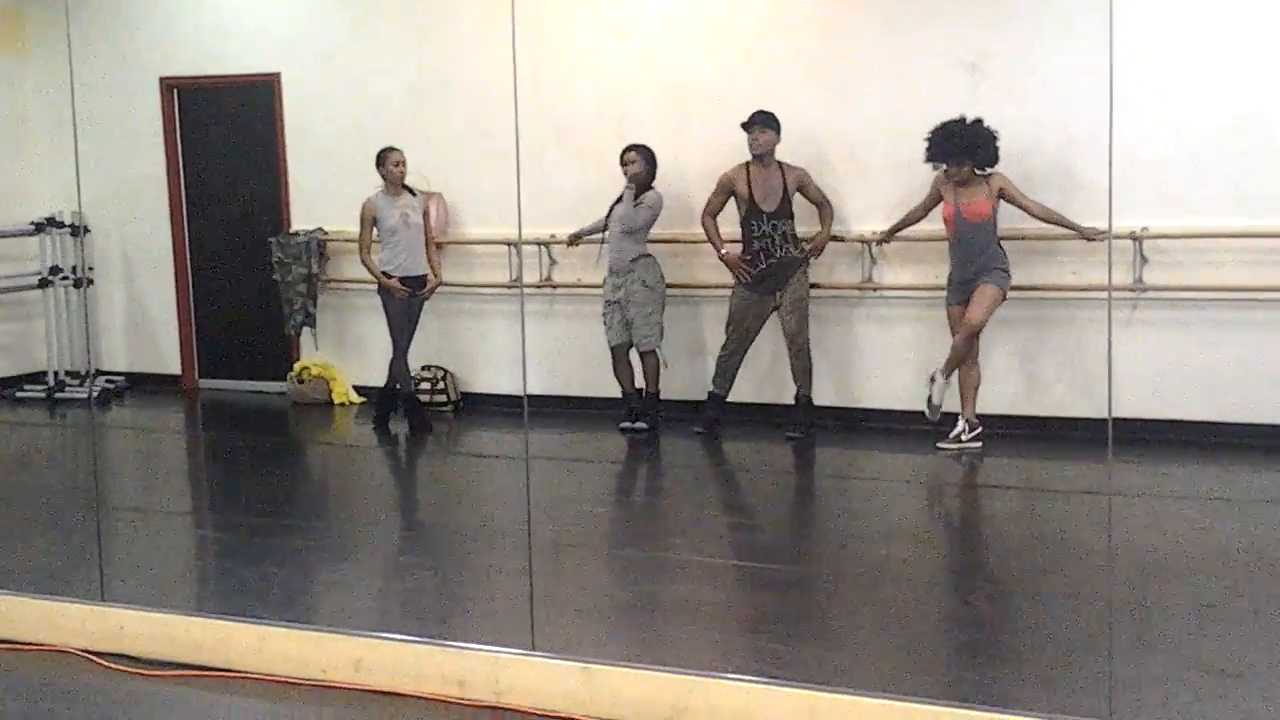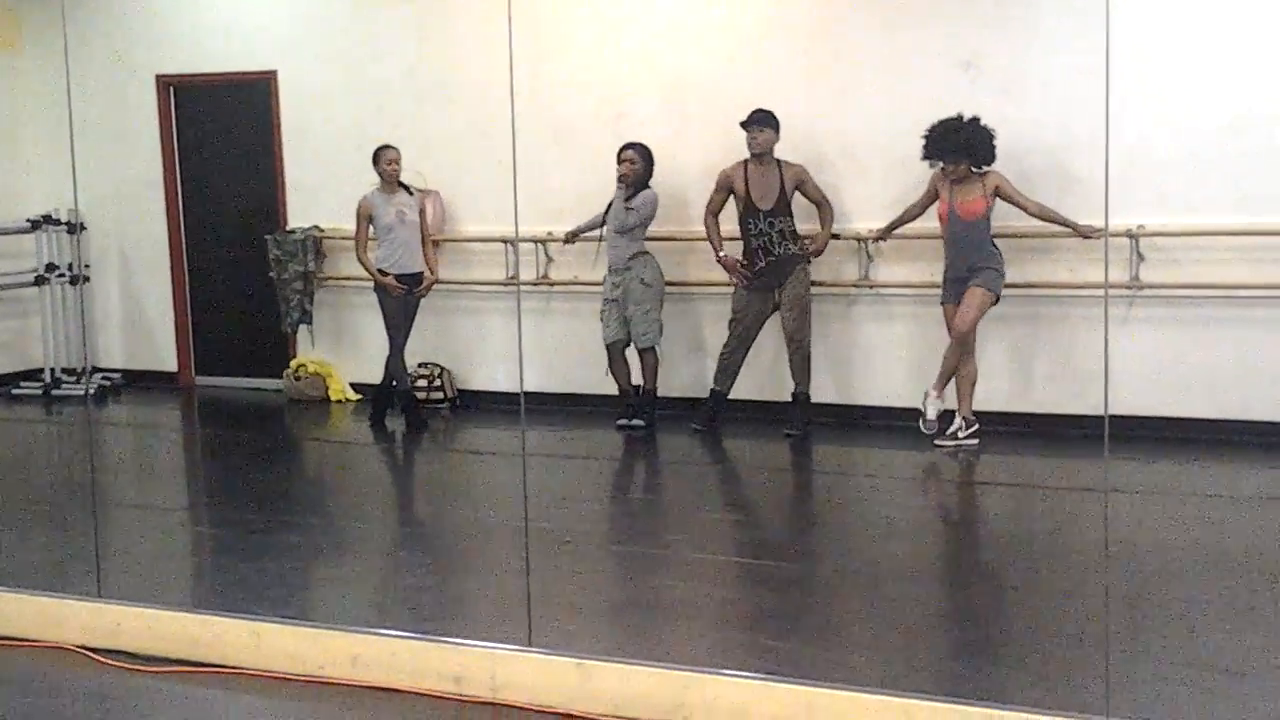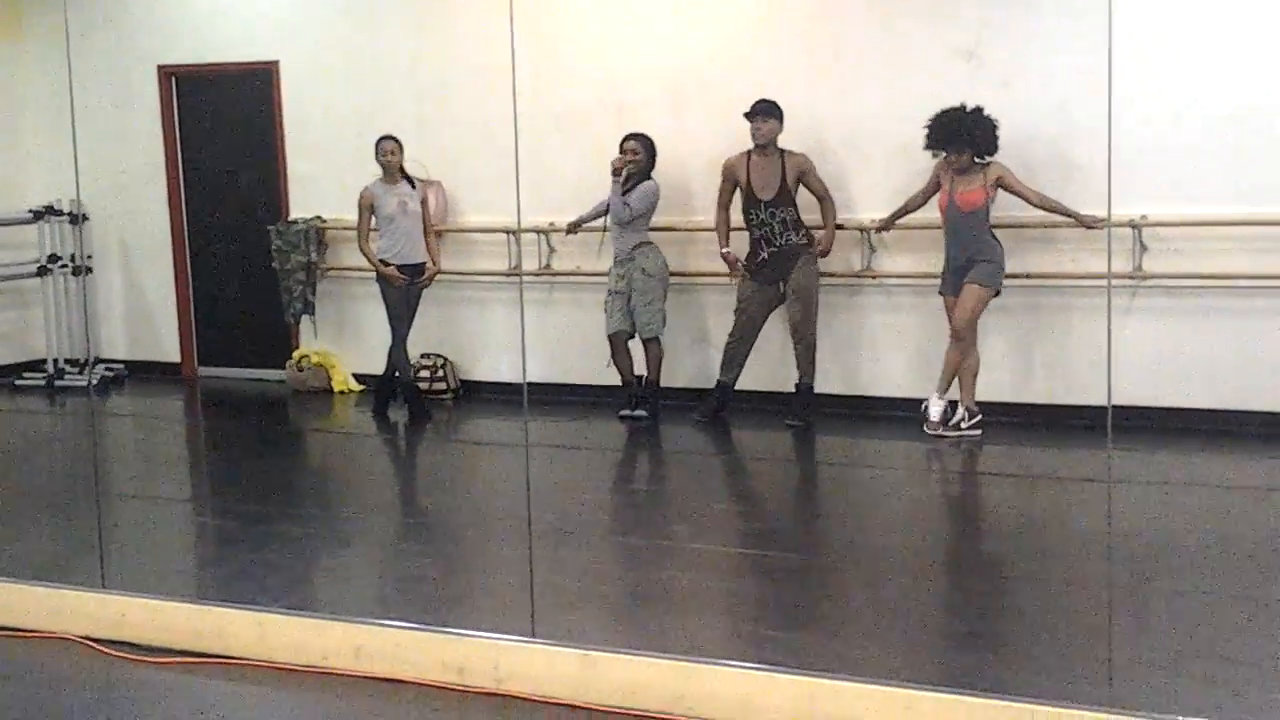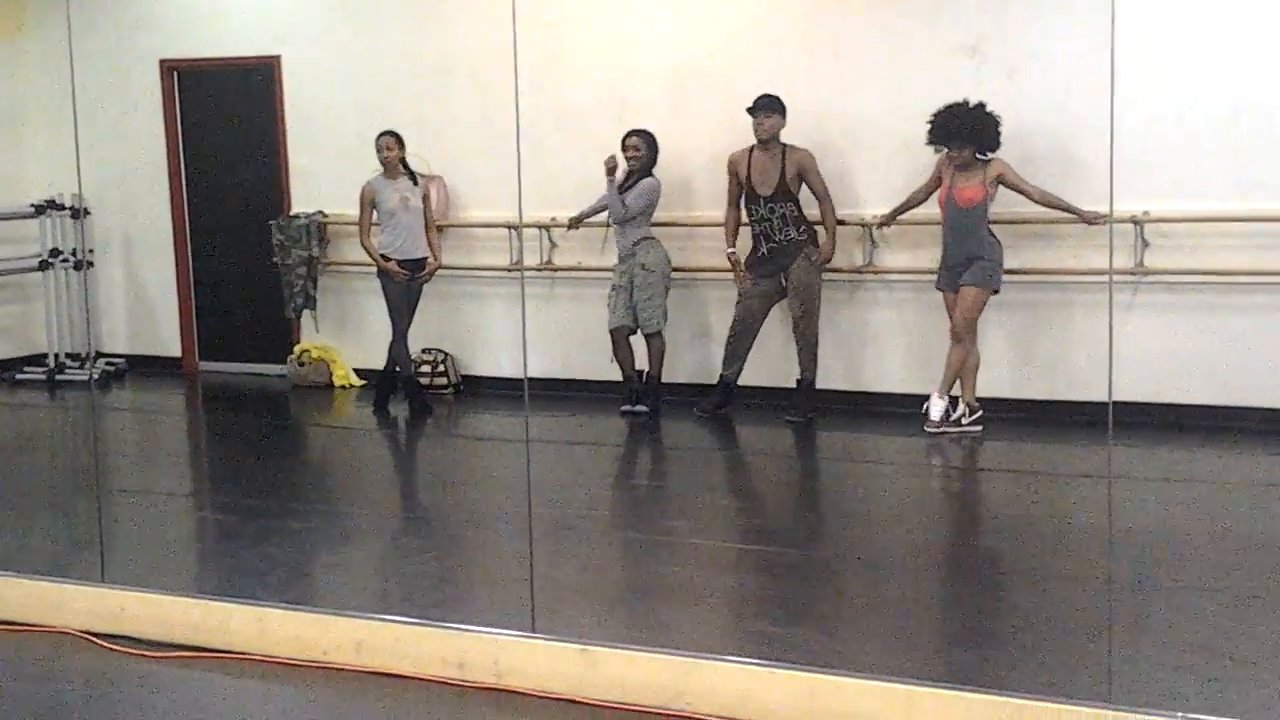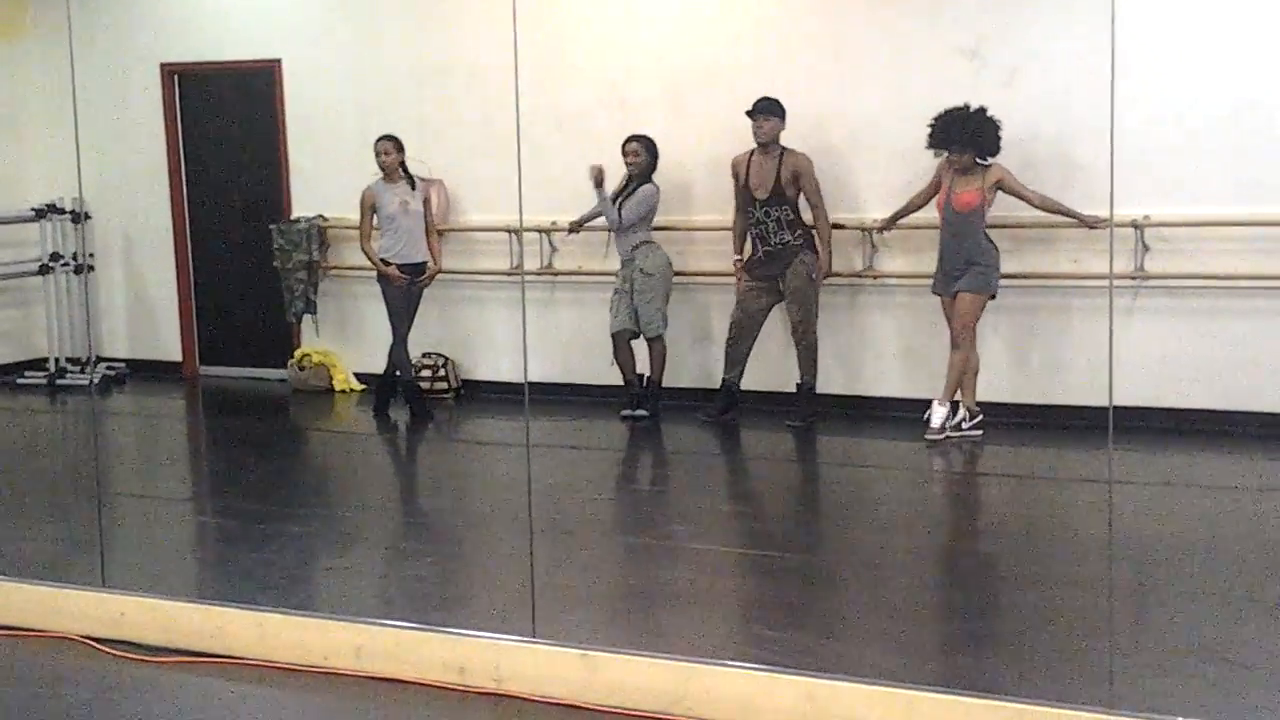
dt=0.1s
person 1, frame 1
left shoulder: (994, 183)
right shoulder: (943, 182)
left elbow: (1034, 208)
right elbow: (921, 210)
left wrist: (1079, 229)
right wrist: (890, 232)
left hip: (991, 269)
right hip: (959, 275)
left knee: (973, 322)
right knee: (968, 347)
left ankle: (941, 377)
right ankle: (969, 425)
person 1, frame 2
left shoulder: (990, 181)
right shoulder: (940, 180)
left elbow: (1030, 207)
right elbow: (918, 208)
left wrist: (1075, 227)
right wrist: (887, 229)
left hip: (985, 268)
right hip: (954, 273)
left knee: (961, 328)
right knee: (963, 346)
left ankle: (935, 394)
right ankle: (965, 422)
person 1, frame 3
left shoulder: (992, 172)
right shoulder: (943, 169)
left elbow: (1033, 197)
right elbow: (921, 197)
left wrist: (1078, 216)
right wrist: (890, 219)
left hip: (983, 261)
right hip: (954, 264)
left knee: (961, 329)
right knee: (964, 337)
left ankle: (939, 399)
right ankle: (968, 413)
person 1, frame 4
left shoulder: (993, 168)
right shoulder: (945, 165)
left elbow: (1034, 193)
right elbow: (923, 193)
left wrist: (1079, 213)
right wrist: (892, 215)
left hip: (981, 259)
right hip: (952, 261)
left knee: (961, 330)
right knee: (964, 335)
left ankle: (940, 399)
right ankle: (969, 408)
person 1, frame 5
left shoulder: (992, 174)
right shoulder: (945, 169)
left elbow: (1034, 198)
right elbow: (923, 196)
left wrist: (1079, 217)
right wrist: (892, 219)
left hip: (978, 265)
right hip: (949, 266)
left knee: (961, 338)
right knee: (964, 340)
left ankle: (942, 408)
right ankle: (969, 413)
person 2, frame 1
left shoulder: (795, 175)
right shoulder: (733, 178)
left elbow: (824, 204)
right elbow: (708, 216)
left wrist: (824, 234)
right wrist: (723, 252)
left hip: (792, 270)
right hip: (752, 272)
left knee: (797, 338)
right knee: (735, 341)
left ankle: (803, 408)
right ankle: (714, 405)
person 2, frame 2
left shoulder: (794, 173)
right shoulder: (731, 176)
left elbow: (823, 204)
right elbow: (710, 215)
left wrist: (825, 236)
right wrist: (721, 255)
left hip: (793, 267)
right hip: (752, 270)
left knee: (797, 336)
right knee: (737, 339)
left ankle: (800, 405)
right ankle: (715, 402)
person 2, frame 3
left shoulder: (797, 163)
right shoulder: (734, 165)
left elbow: (824, 199)
right elbow: (723, 209)
left wrist: (828, 236)
right wrist: (725, 249)
left hip: (799, 257)
right hip: (759, 260)
left knee: (802, 327)
right knee: (742, 329)
left ankle: (804, 397)
right ankle: (721, 393)
person 2, frame 4
left shoulder: (799, 158)
right shoulder: (738, 161)
left elbow: (824, 199)
right elbow: (733, 206)
left wrist: (830, 241)
right wrist: (731, 250)
left hip: (801, 252)
right hip: (761, 256)
left knee: (804, 323)
right knee: (742, 323)
left ankle: (805, 393)
right ankle: (725, 389)
person 2, frame 5
left shoulder: (797, 163)
right shoulder: (740, 164)
left elbow: (817, 209)
left wrist: (825, 254)
right wrist: (738, 256)
left hip: (797, 256)
right hip: (760, 260)
left knee: (803, 328)
right knee: (740, 326)
left ankle: (806, 398)
right ankle: (728, 394)
person 3, frame 1
left shoulder: (419, 200)
right shoulder: (372, 205)
left elbow: (430, 243)
right elbow: (364, 252)
left wrist: (437, 276)
right wrist: (384, 280)
left hip: (419, 280)
right hip: (393, 282)
left knee: (403, 347)
right knee: (401, 346)
left ankle: (384, 406)
right ankle: (413, 410)
person 3, frame 2
left shoulder: (416, 198)
right shoulder: (369, 203)
left elbow: (426, 241)
right elbow: (361, 250)
left wrist: (433, 273)
right wrist: (380, 278)
left hip: (415, 278)
right hip: (389, 280)
left knee: (399, 344)
right knee: (397, 343)
left ankle: (381, 403)
right ankle: (410, 407)
person 3, frame 3
left shoulder: (418, 188)
right shoulder: (370, 194)
left elbow: (429, 231)
right elbow: (362, 240)
left wrist: (435, 263)
right wrist: (381, 269)
left hip: (417, 268)
right hip: (391, 270)
left knee: (401, 334)
right knee: (400, 334)
left ankle: (384, 393)
right ankle: (413, 398)
person 3, frame 4
left shoulder: (419, 183)
right shoulder: (372, 188)
left elbow: (430, 227)
right elbow: (364, 235)
left wrist: (436, 258)
right wrist: (382, 263)
left hip: (418, 263)
right hip: (391, 265)
left knee: (402, 329)
right knee: (400, 329)
left ankle: (384, 388)
right ankle: (414, 392)
person 3, frame 5
left shoulder: (420, 188)
right shoulder: (372, 193)
left elbow: (431, 231)
right elbow: (365, 239)
left wrist: (436, 263)
right wrist: (381, 268)
left hip: (418, 268)
right hip: (391, 269)
left knee: (402, 333)
right knee: (400, 333)
left ankle: (384, 392)
right ankle: (414, 397)
person 4, frame 1
left shoulder: (652, 197)
right shoulder: (627, 195)
left elbow: (627, 224)
right elbow: (610, 220)
left wrist: (630, 187)
right wrist: (582, 232)
left hip: (641, 275)
right hip: (615, 277)
left knee: (645, 345)
right knee: (618, 347)
left ankle: (650, 408)
right ankle: (632, 406)
person 4, frame 2
left shoulder: (648, 196)
right shoulder: (626, 193)
left elbow: (619, 223)
right elbow: (606, 217)
left wrist: (621, 187)
right wrist: (578, 230)
left hip: (639, 272)
right hip: (615, 275)
left knee: (644, 343)
right knee: (613, 344)
left ankle: (647, 406)
right ankle: (629, 403)
person 4, frame 3
left shoulder: (649, 187)
right shoulder: (627, 183)
left elbow: (620, 216)
right elbow: (609, 205)
left wrist: (616, 179)
right wrist: (581, 220)
left hip: (644, 263)
right hip: (621, 265)
left knee: (649, 333)
right knee: (616, 335)
left ankle: (650, 397)
right ankle: (632, 393)
person 4, frame 4
left shoulder: (649, 184)
right shoulder: (628, 178)
left elbow: (618, 214)
right elbow: (610, 200)
left wrist: (610, 178)
right wrist: (582, 215)
left hip: (646, 258)
right hip: (625, 261)
left knee: (651, 328)
right knee: (618, 330)
left ankle: (651, 392)
right ankle: (633, 389)
person 4, frame 5
left shoulder: (648, 191)
right shoulder: (629, 183)
left elbow: (618, 222)
right elbow: (612, 205)
left wrist: (599, 189)
right wrist: (582, 220)
left hip: (647, 262)
right hip: (628, 266)
left knee: (653, 333)
right knee: (619, 334)
left ankle: (652, 397)
right ankle: (634, 393)
